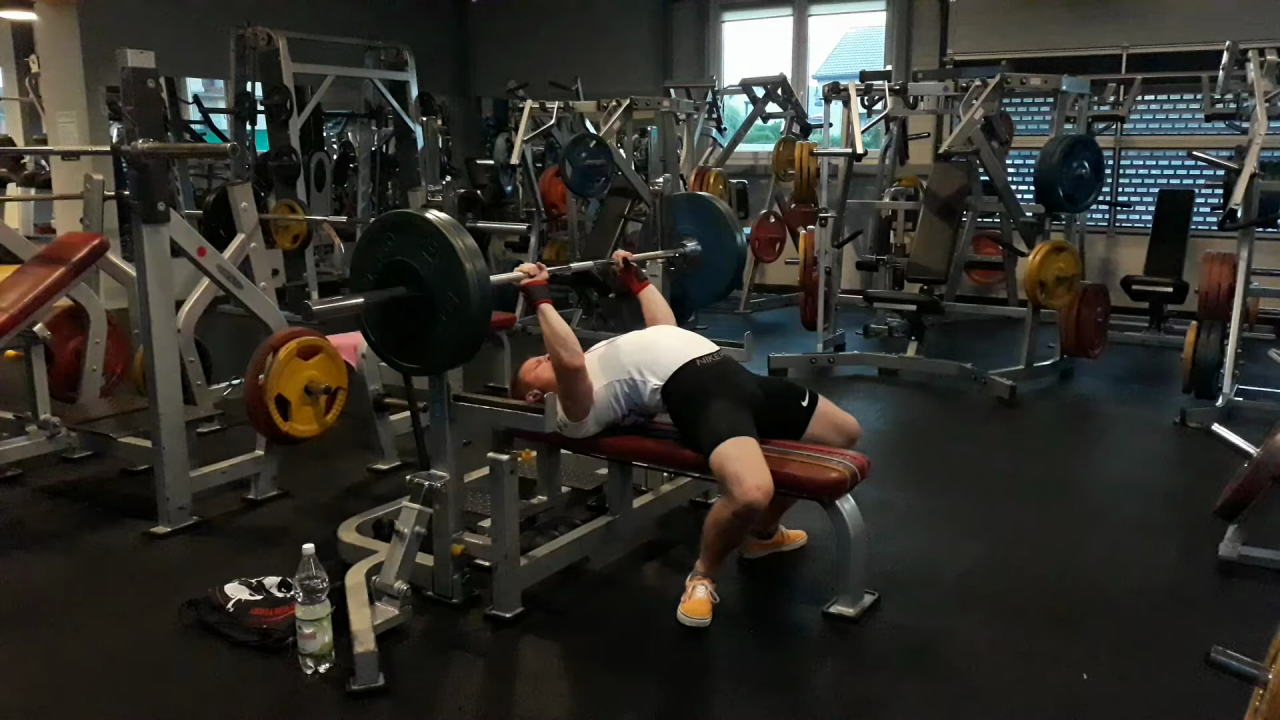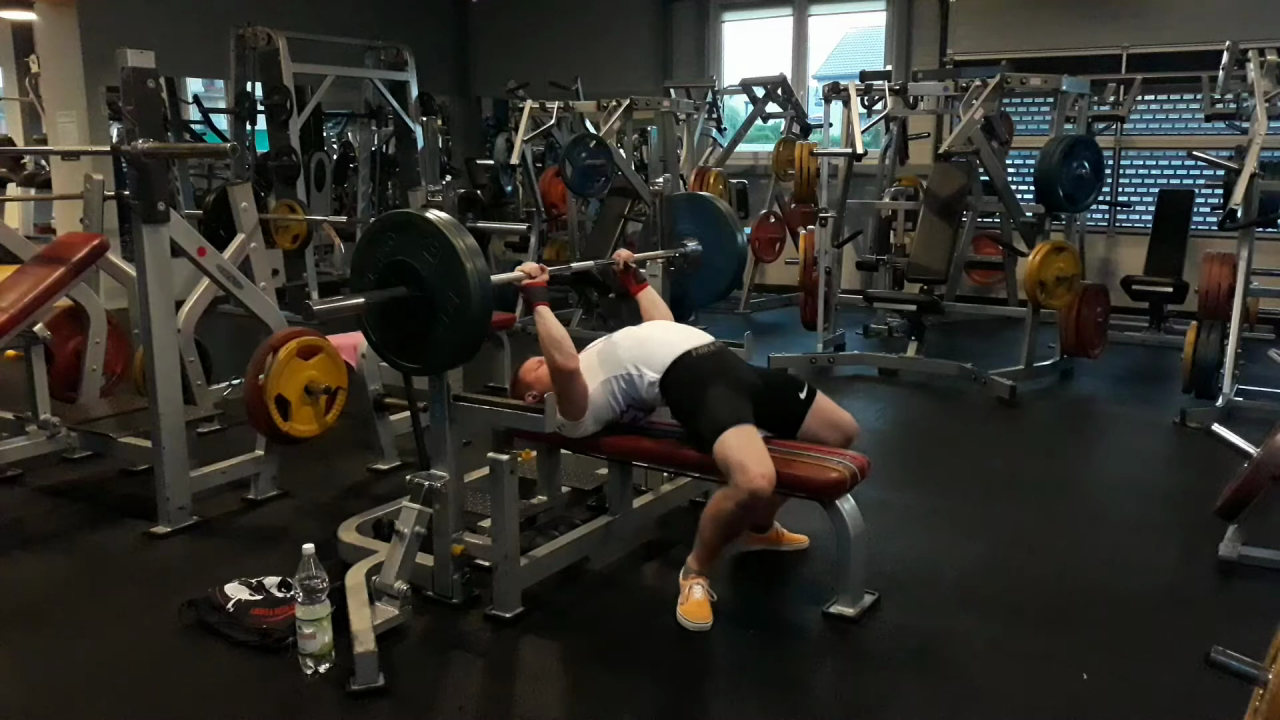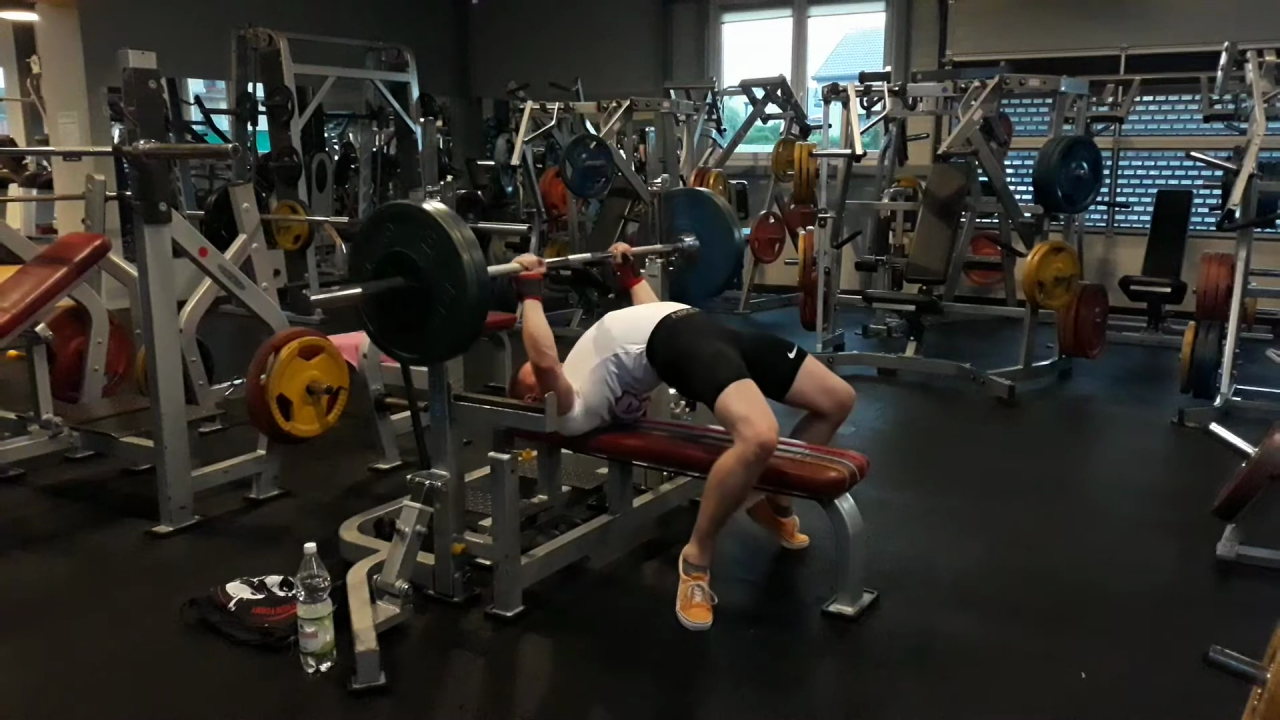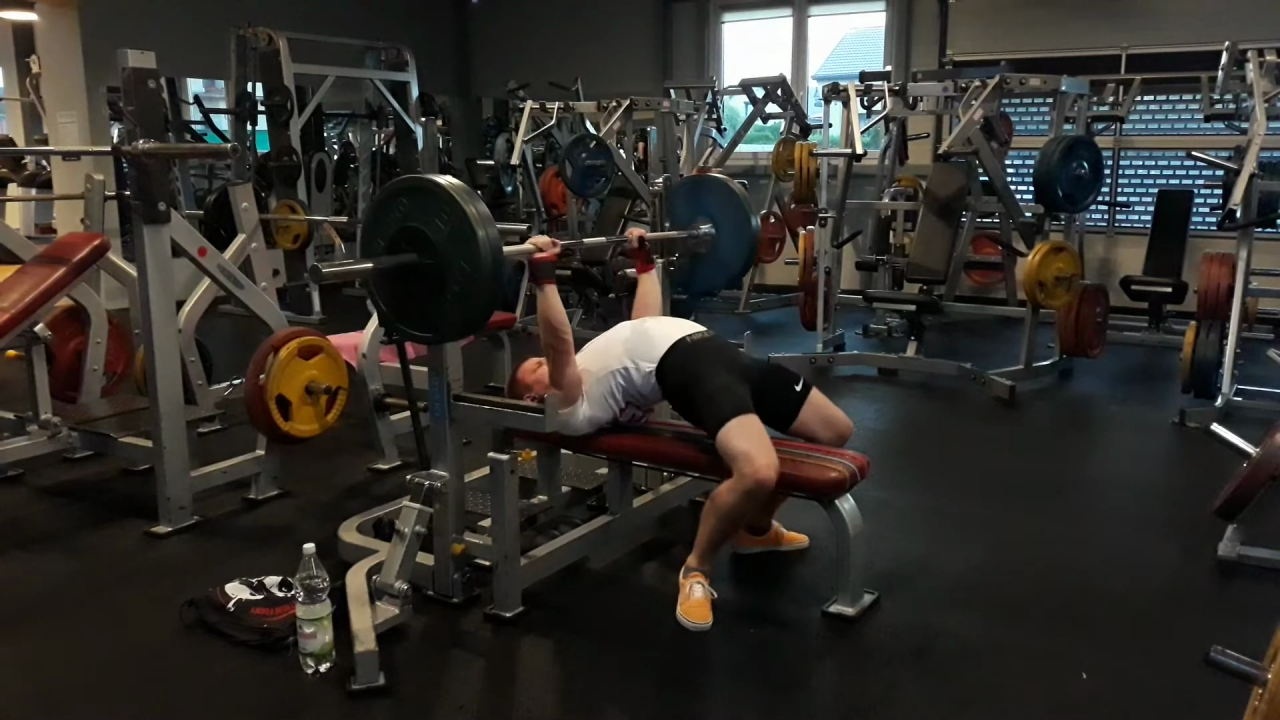
dt=0.5s
person 1, frame 1
left shoulder: (604, 366)
right shoulder: (574, 413)
left elbow: (665, 329)
right elbow: (571, 361)
left wrist: (635, 278)
right wrist: (540, 299)
left knee: (845, 434)
right knee: (752, 494)
left ankle: (763, 532)
right ankle: (702, 575)
person 1, frame 2
left shoulder: (598, 371)
left elbow: (663, 327)
right elbow: (566, 364)
left wrist: (634, 279)
right wrist: (537, 300)
left knee: (841, 433)
right knee: (754, 484)
left ankle: (759, 525)
right ankle: (696, 570)
person 1, frame 3
left shoulder: (596, 368)
left elbow: (650, 312)
right elbow: (546, 362)
left wrist: (629, 272)
right wrist: (529, 292)
left knee: (838, 400)
right knee: (758, 437)
left ankle: (776, 504)
right ankle: (696, 560)
person 1, frame 4
left shoulder: (598, 369)
right shoulder: (571, 406)
left elbow: (647, 320)
right elbow: (558, 344)
left wrist: (643, 259)
right wrist: (543, 276)
left knee: (836, 432)
right knee: (758, 473)
left ankle: (756, 529)
right ankle: (696, 571)
